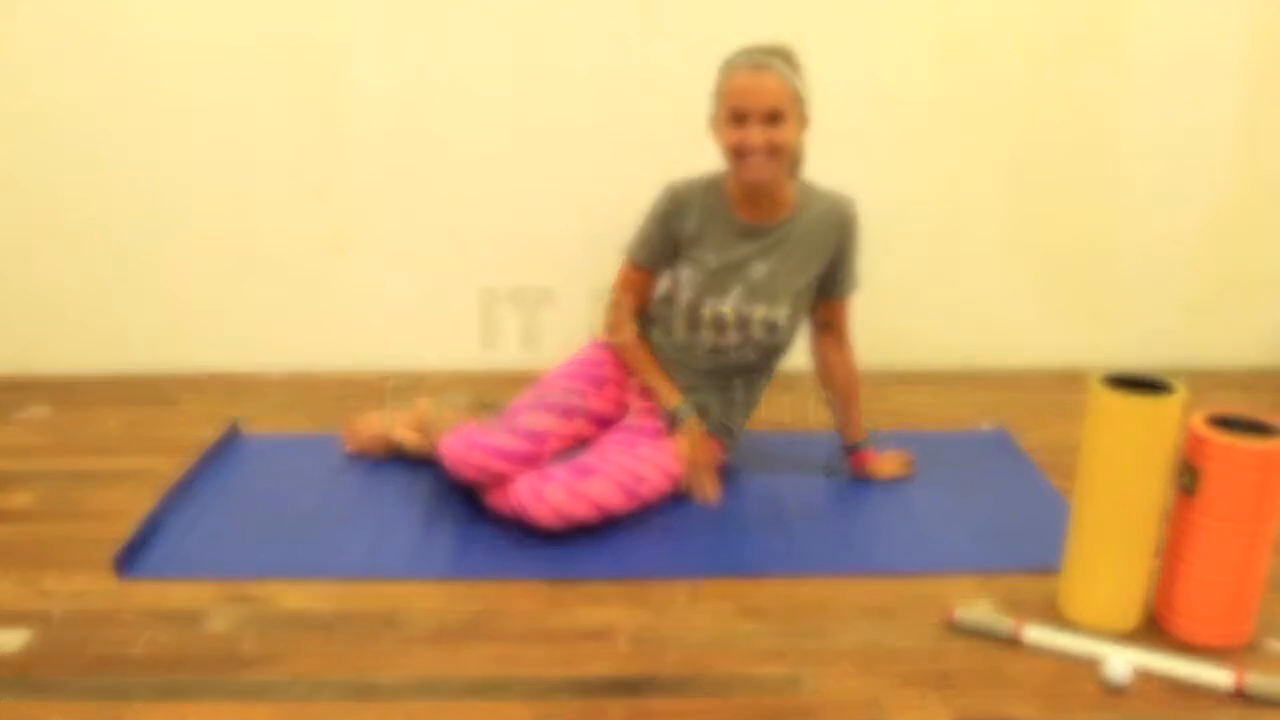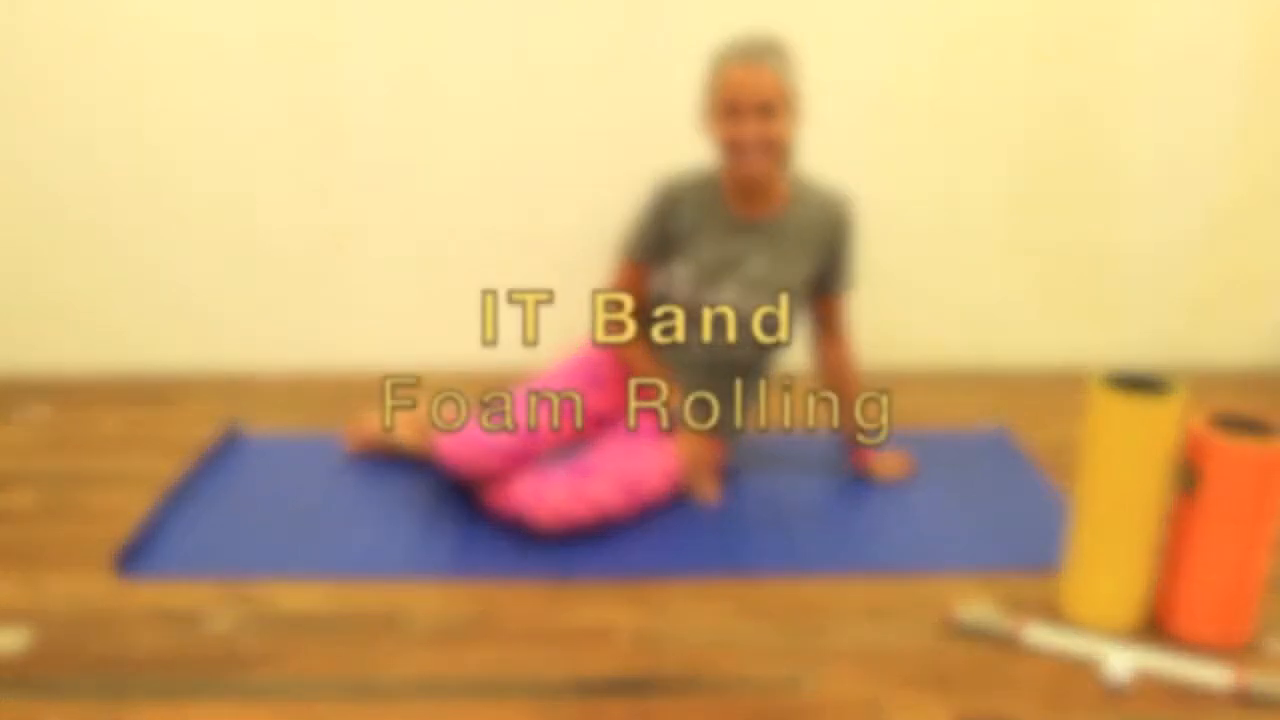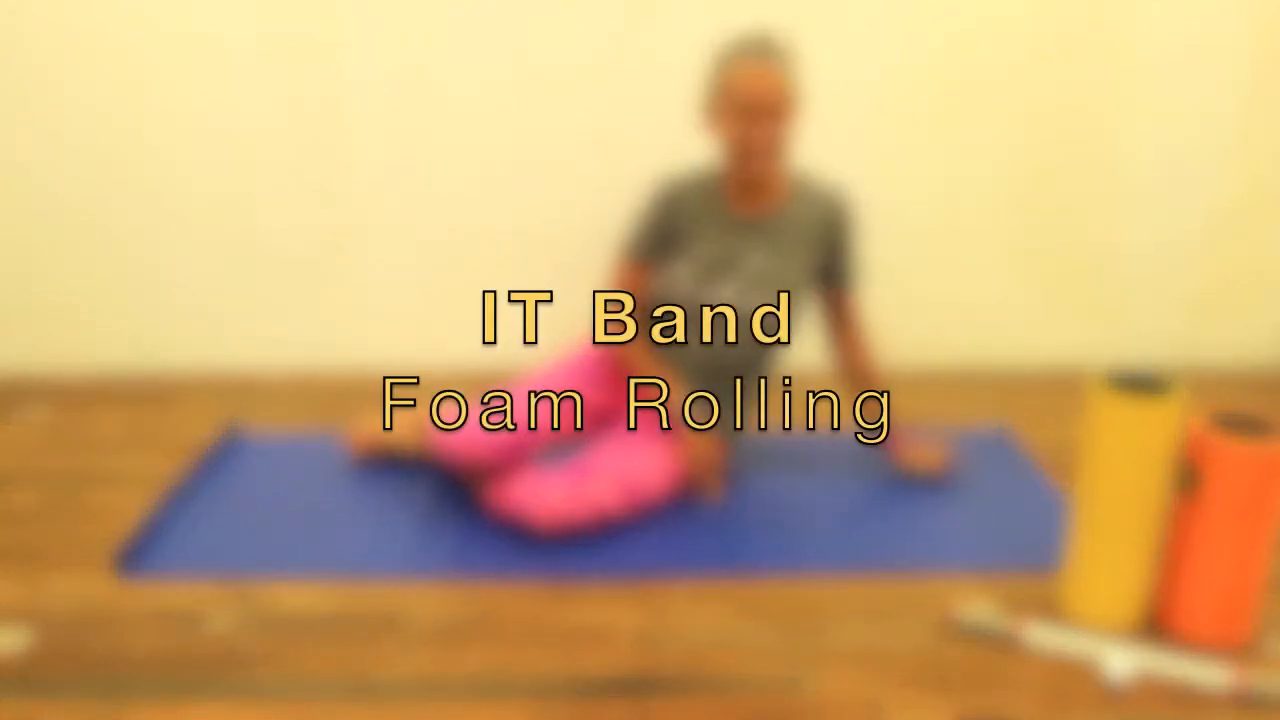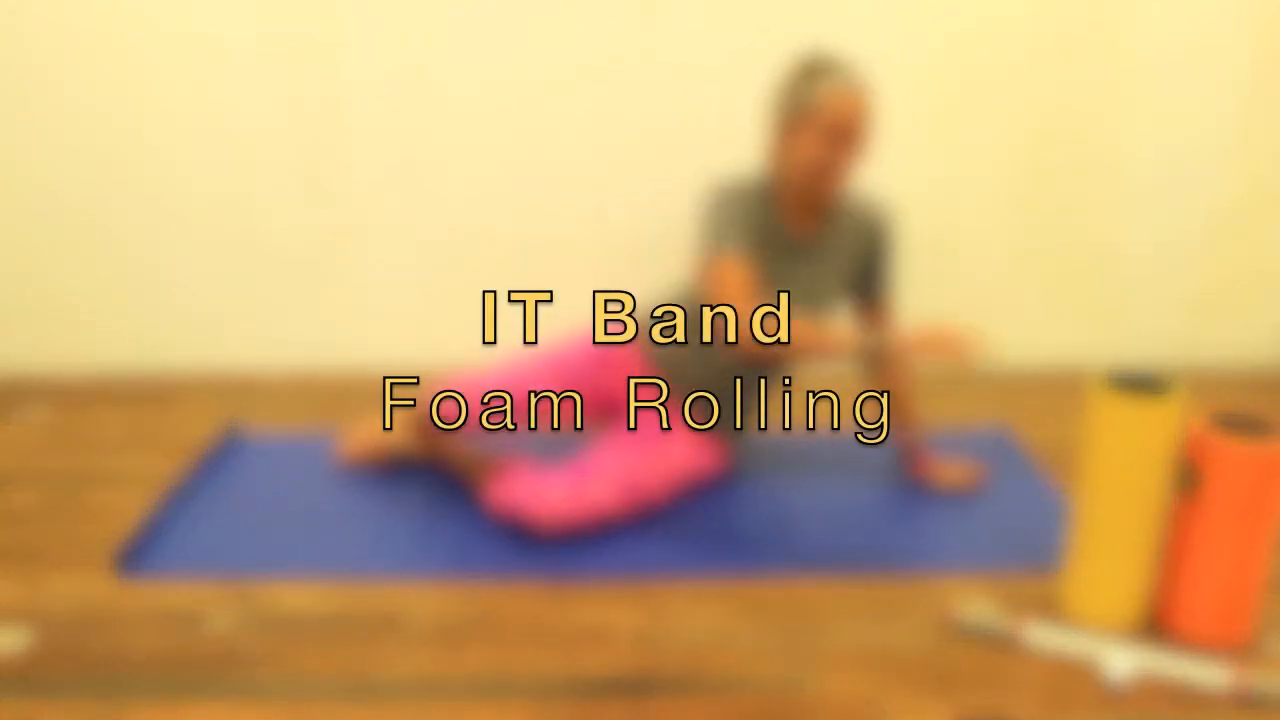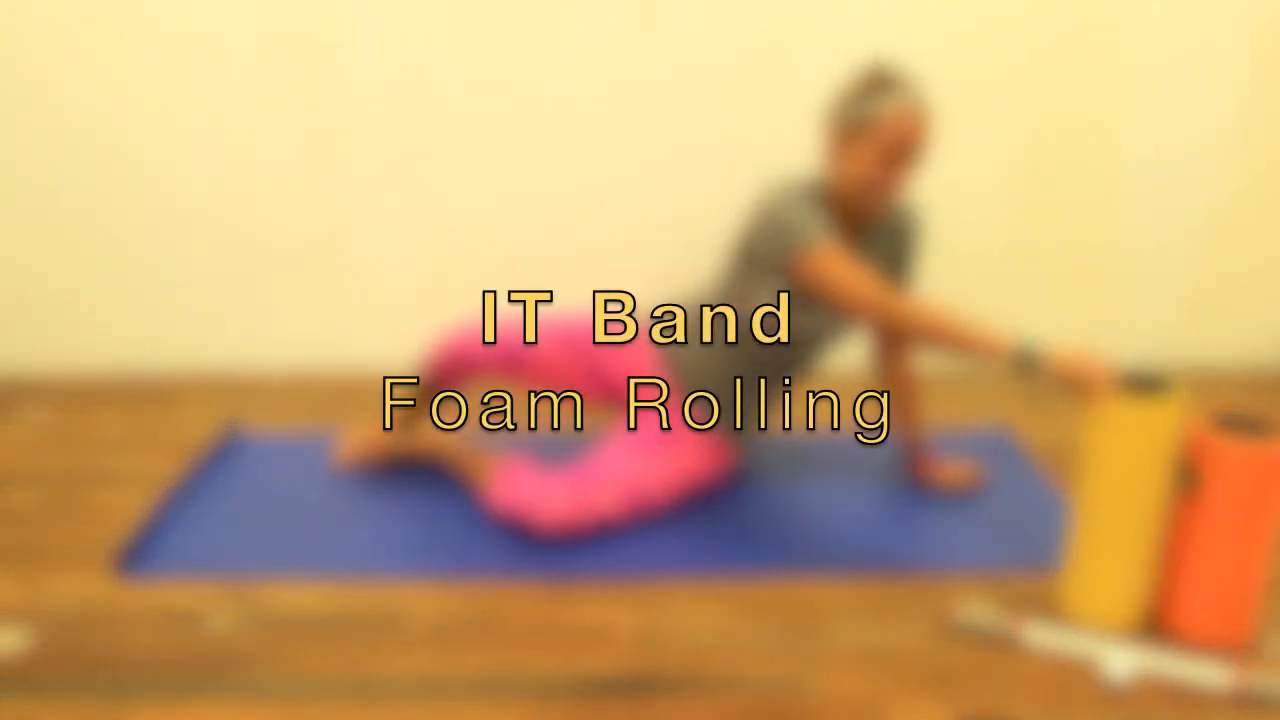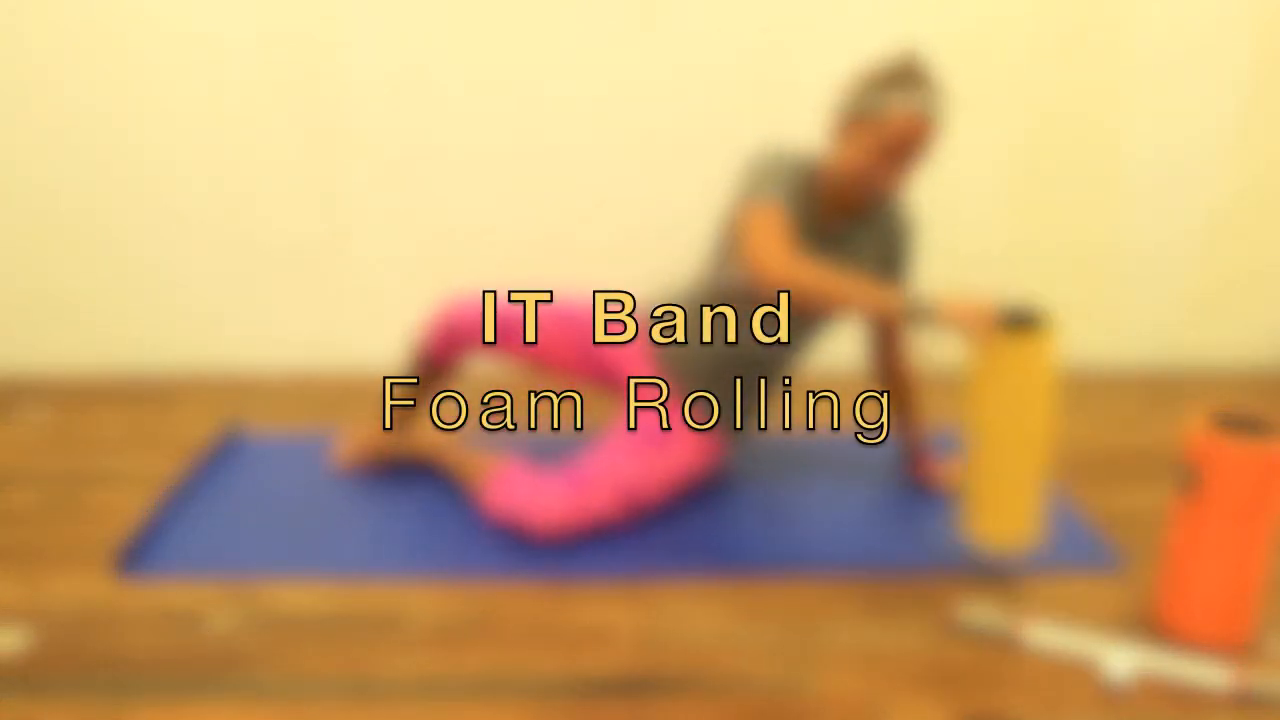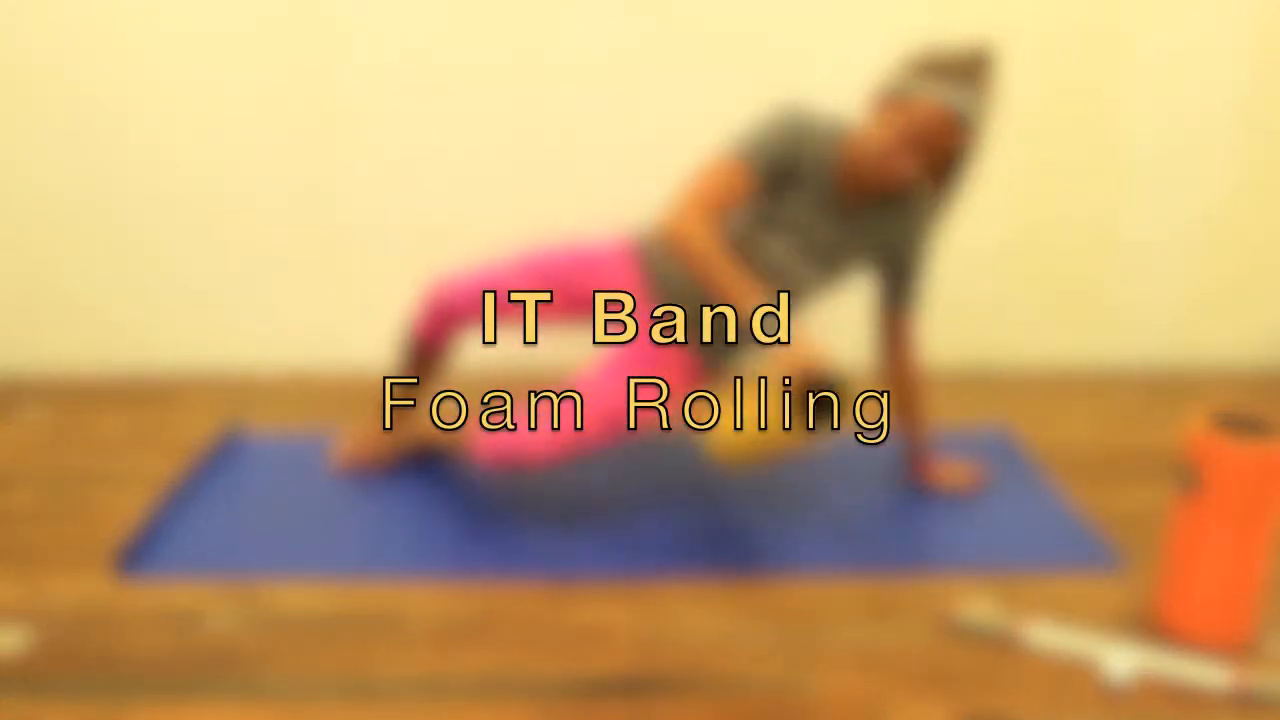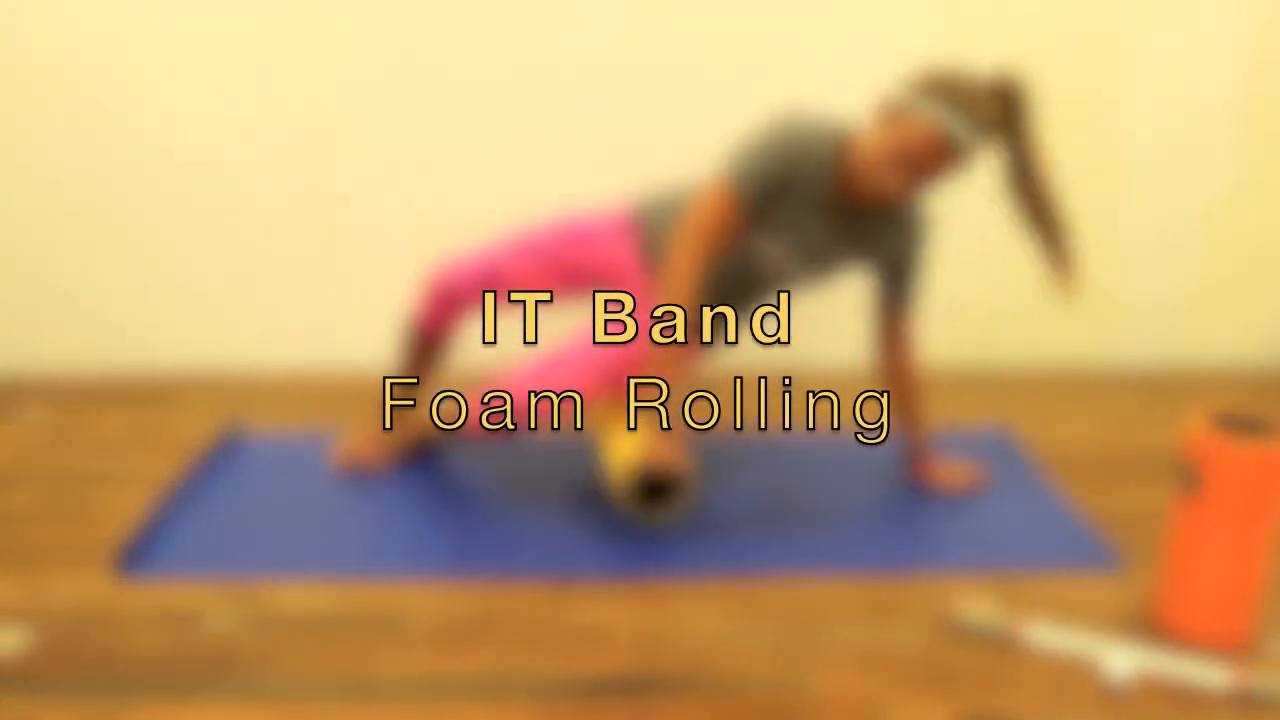
dt=0.3s
person 1, frame 1
left shoulder: (831, 221)
right shoulder: (683, 203)
left elbow: (831, 337)
right elbow: (620, 321)
left wrist: (858, 448)
right wrist: (683, 413)
left hip: (703, 421)
right hip: (626, 369)
left knee: (545, 503)
right knee: (485, 459)
left ankle: (431, 440)
right ankle: (429, 421)
person 1, frame 2
left shoulder: (825, 217)
right shoulder: (677, 200)
left elbow: (830, 335)
left wrist: (861, 448)
right wrist: (681, 412)
left hip: (699, 418)
right hip: (623, 369)
left knee: (546, 505)
right knee: (483, 458)
left ankle: (425, 441)
right ankle: (428, 429)
person 1, frame 3
left shoulder: (822, 215)
right shoulder: (676, 201)
left elbow: (846, 332)
left wrist: (892, 439)
right wrist: (687, 412)
left hip: (701, 423)
right hip: (624, 372)
left knee: (547, 506)
right knee: (481, 444)
left ankle: (439, 444)
right ankle: (426, 432)
person 1, frame 4
left shoulder: (864, 230)
right shoulder: (737, 205)
left elbow: (883, 352)
right elbow: (742, 326)
left wrist: (916, 457)
right wrist: (875, 342)
left hip: (698, 430)
right hip: (638, 361)
left knee: (545, 506)
right knee: (462, 401)
left ankle: (441, 452)
right ankle: (418, 431)
person 1, frame 5
left shoulder: (894, 231)
right shoulder: (791, 210)
left elbow: (893, 346)
right elbow: (884, 307)
left wrist: (919, 457)
right wrist: (1034, 356)
left hip: (703, 430)
right hip: (653, 353)
left knee: (545, 510)
right knee: (472, 348)
left ankle: (442, 447)
right ankle: (409, 429)
person 1, frame 6
left shoulder: (887, 230)
right shoulder: (780, 173)
left elbow: (890, 354)
right elbow: (774, 270)
left wrist: (920, 459)
right wrist: (926, 306)
left hip: (694, 422)
right hip: (646, 343)
left knee: (536, 514)
right knee: (458, 322)
left ankle: (426, 445)
right ankle: (401, 426)
person 1, frame 7
left shoulder: (900, 226)
right shoulder: (797, 136)
left elbow: (897, 347)
right elbow: (686, 220)
left wrist: (921, 458)
right wrist: (774, 335)
left hip: (682, 352)
right hip: (635, 274)
left knee: (516, 446)
right knee: (450, 301)
left ankle: (418, 435)
right ankle: (400, 414)
person 1, frame 8
left shoulder: (897, 229)
right shoulder: (793, 143)
left elbow: (895, 349)
right elbow: (682, 260)
left wrist: (920, 458)
left hip: (665, 312)
right hip: (632, 242)
left knee: (516, 402)
right knee: (454, 287)
left ankle: (416, 431)
right ankle: (399, 408)
